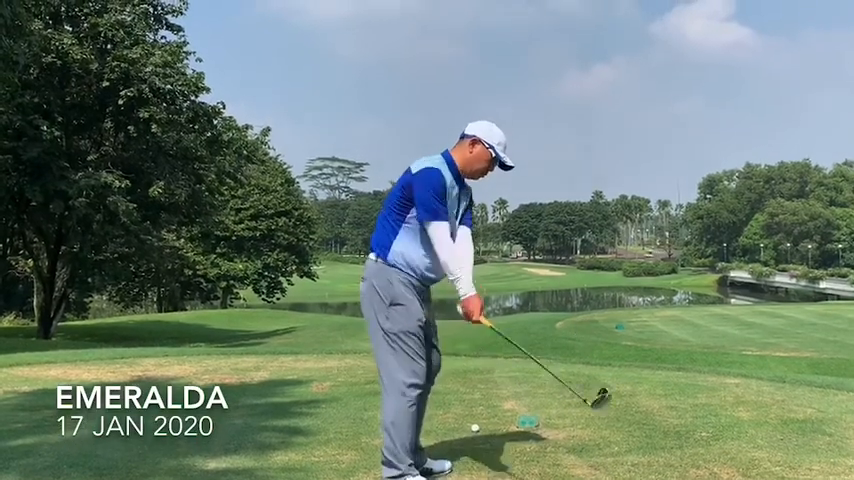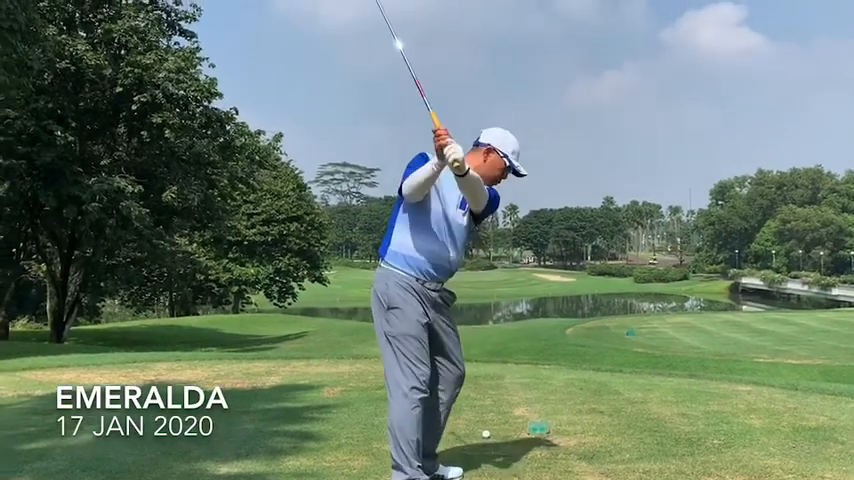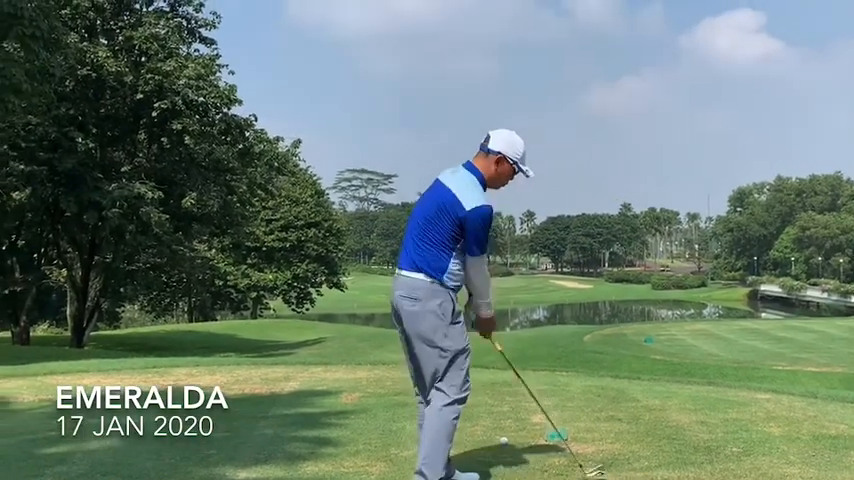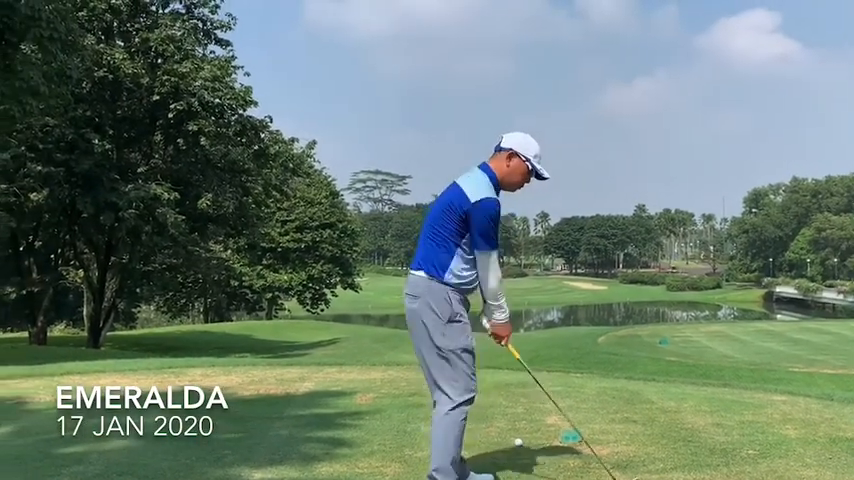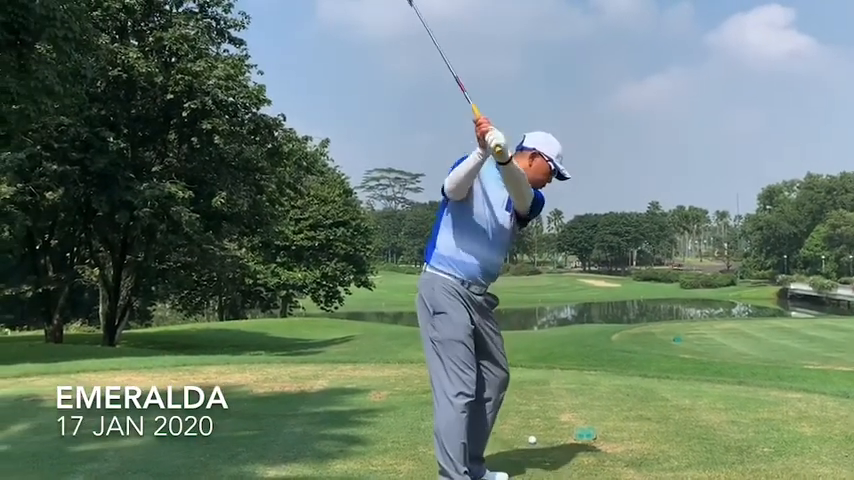
dt=0.5s
person 1, frame 1
left shoulder: (462, 191)
right shoulder: (430, 173)
left elbow: (463, 242)
right elbow: (439, 239)
left wrist: (468, 289)
right wrist: (466, 292)
left hip: (408, 284)
right hip: (389, 280)
left knee: (425, 370)
right knee: (405, 376)
person 1, frame 2
left shoulder: (485, 194)
right shoulder: (425, 162)
left elbow: (475, 199)
right elbow: (412, 189)
left wrist: (453, 158)
right wrist: (439, 163)
left hip: (435, 292)
right hip: (399, 285)
left knee: (449, 376)
right knee: (410, 382)
person 1, frame 3
left shoulder: (454, 178)
right shoulder: (478, 206)
right elbow: (477, 267)
left wrist: (478, 303)
right wrist: (483, 312)
left hip: (413, 291)
right hip: (430, 296)
left knee: (432, 388)
right knee: (450, 389)
person 1, frame 4
left shoulder: (482, 190)
right shoulder: (484, 199)
left elbow: (488, 258)
right elbow: (487, 267)
left wrist: (492, 311)
right wrist: (498, 315)
left hip: (438, 296)
right hip: (437, 297)
left knee: (456, 386)
right knee: (456, 392)
person 1, frame 5
left shoulder: (529, 197)
right shoulder: (472, 168)
left elbow: (521, 194)
right elbow: (453, 188)
left wrist: (502, 155)
right wrist: (483, 153)
left hip: (479, 295)
right hip: (444, 288)
left knee: (494, 380)
right knee: (456, 389)
